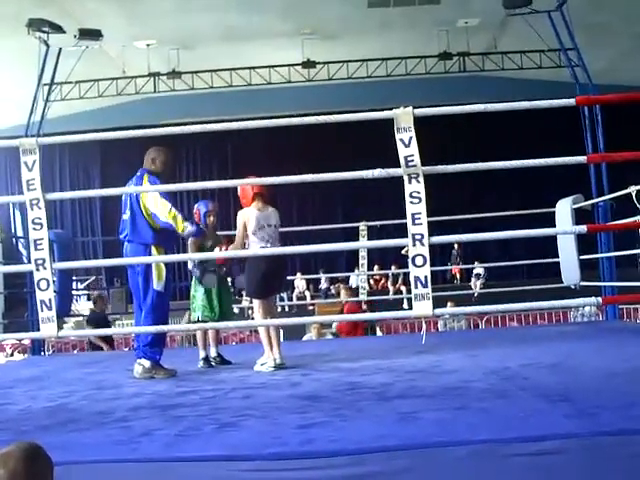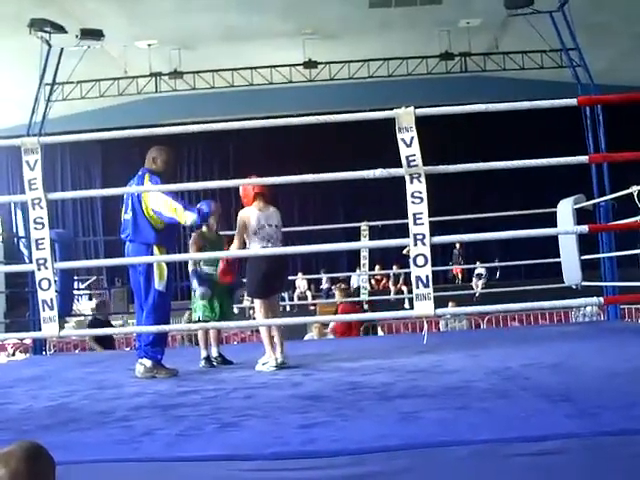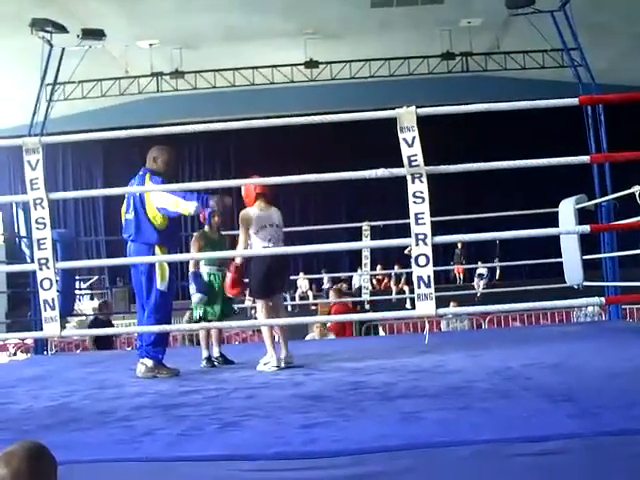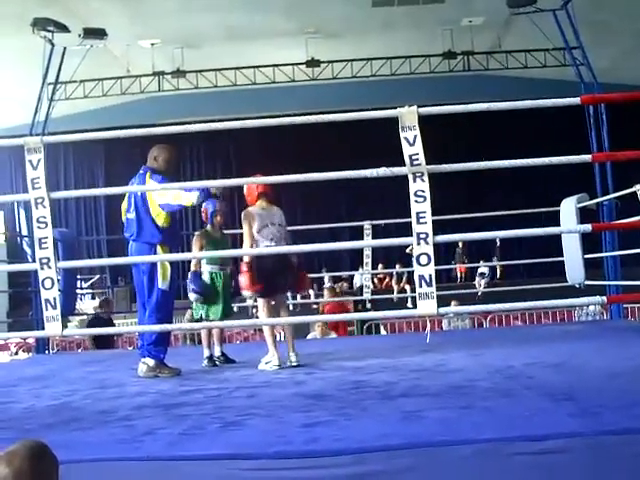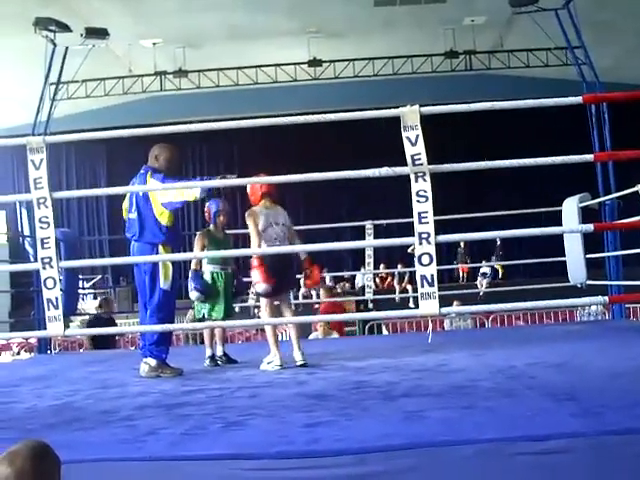
dt=0.1s
person 1, frame 1
left shoulder: (133, 184)
right shoulder: (150, 183)
right elbow: (166, 214)
right wrist: (193, 230)
left hip: (133, 248)
right hip: (149, 251)
left knee: (143, 308)
right knee: (155, 308)
left ankle: (143, 359)
right ankle: (148, 361)
person 1, frame 2
left shoulder: (136, 183)
right shoulder: (151, 183)
right elbow: (170, 207)
right wrist: (200, 214)
left hip: (135, 248)
right hip: (150, 250)
left knee: (145, 307)
right knee: (156, 308)
left ankle: (143, 358)
right ankle: (149, 361)
person 1, frame 3
left shoulder: (136, 182)
right shoulder: (152, 182)
left elbow: (126, 214)
right elbow: (175, 201)
right wrist: (208, 201)
left hip: (137, 248)
right hip: (152, 250)
left knee: (147, 307)
right knee: (158, 307)
left ankle: (146, 359)
right ankle: (151, 361)
person 1, frame 4
left shoulder: (136, 182)
right shoulder: (153, 182)
left elbow: (125, 212)
right elbow: (178, 193)
right wrist: (207, 189)
left hip: (138, 248)
right hip: (153, 250)
left knee: (147, 306)
right knee: (158, 307)
left ankle: (146, 358)
right ankle: (152, 361)
person 1, frame 5
left shoulder: (137, 181)
right shoulder: (155, 181)
left elbow: (126, 210)
right elbow: (182, 189)
left hip: (140, 248)
right hip: (155, 250)
left knee: (149, 306)
right knee: (160, 307)
left ankle: (149, 358)
right ankle: (154, 360)
person 2, frame 1
left shoulder: (244, 214)
right shoulder: (274, 212)
left elbow: (239, 245)
right elbow: (275, 239)
left hip: (258, 262)
right hip: (276, 260)
left knee: (260, 311)
right knee: (271, 309)
left ankle: (269, 357)
right ankle: (277, 355)
person 2, frame 2
left shoulder: (245, 214)
right shoulder: (275, 212)
left elbow: (238, 243)
right elbow: (278, 239)
left hip: (258, 262)
right hip: (277, 260)
left knee: (261, 311)
right knee: (274, 308)
left ankle: (271, 357)
right ankle: (279, 354)
person 2, frame 3
left shoulder: (247, 214)
right shoulder: (277, 212)
left elbow: (243, 244)
right elbow: (279, 240)
left wrist: (235, 267)
left hip: (261, 261)
right hip: (279, 260)
left knee: (263, 311)
right knee: (278, 308)
left ankle: (272, 357)
right ankle: (285, 353)
person 2, frame 4
left shoulder: (249, 213)
right shoulder: (278, 212)
left elbow: (248, 242)
right elbow: (286, 241)
left wrist: (245, 267)
right wrist: (293, 265)
left hip: (263, 261)
right hip: (282, 260)
left knee: (264, 310)
right knee: (282, 307)
left ankle: (273, 356)
right ankle: (292, 353)
person 2, frame 5
left shoulder: (252, 213)
right shoulder: (282, 212)
left elbow: (255, 239)
right elbow: (295, 239)
left wrist: (256, 263)
right wrist: (307, 262)
left hip: (267, 260)
right hip: (285, 259)
left knee: (266, 310)
right knee: (286, 307)
left ankle: (275, 356)
right ankle: (298, 353)
person 3, frame 1
left shoulder: (218, 238)
right shoulder: (196, 237)
left elbow: (224, 259)
right elbow: (192, 261)
right wrist: (200, 272)
left hip: (219, 280)
right hip: (203, 281)
left knee: (216, 318)
right knee: (203, 319)
left ankle: (214, 354)
right ankle: (203, 356)
person 3, frame 2
left shoulder: (220, 238)
right shoulder: (197, 237)
right elbow: (193, 263)
left wrist: (230, 278)
right wrist: (196, 280)
left hip: (220, 280)
right hip: (205, 280)
left knee: (217, 317)
right knee: (204, 319)
left ankle: (216, 353)
right ankle: (204, 356)
person 3, frame 3
left shoulder: (223, 238)
right shoulder: (199, 237)
right elbow: (193, 262)
right wrist: (195, 283)
left hip: (220, 280)
right hip: (206, 279)
left knee: (218, 318)
right knee: (206, 319)
left ankle: (217, 354)
right ankle: (205, 356)
person 3, frame 4
left shoulder: (225, 237)
right shoulder: (201, 236)
right elbow: (195, 261)
left wrist: (233, 279)
right wrist: (193, 281)
left hip: (223, 279)
right hip: (208, 278)
left knee: (219, 317)
right knee: (207, 318)
left ankle: (218, 353)
right ankle: (207, 355)
person 3, frame 5
left shoulder: (227, 237)
right shoulder: (203, 236)
right elbow: (196, 260)
left wrist: (235, 279)
right wrist: (194, 280)
left hip: (225, 279)
right hip: (209, 278)
left knee: (222, 317)
right knee: (210, 318)
left ankle: (220, 353)
right ankle: (209, 355)
